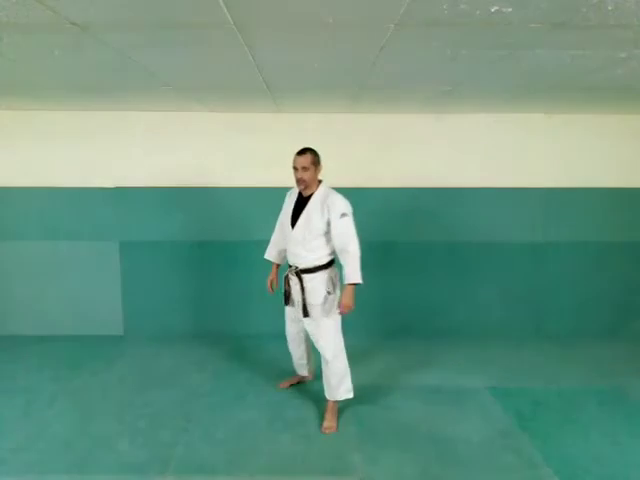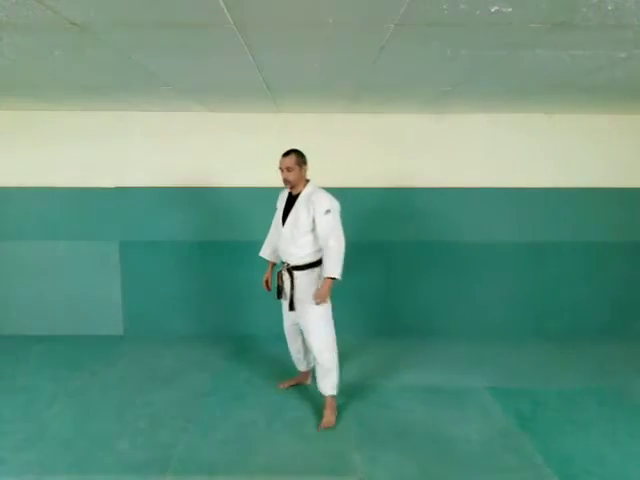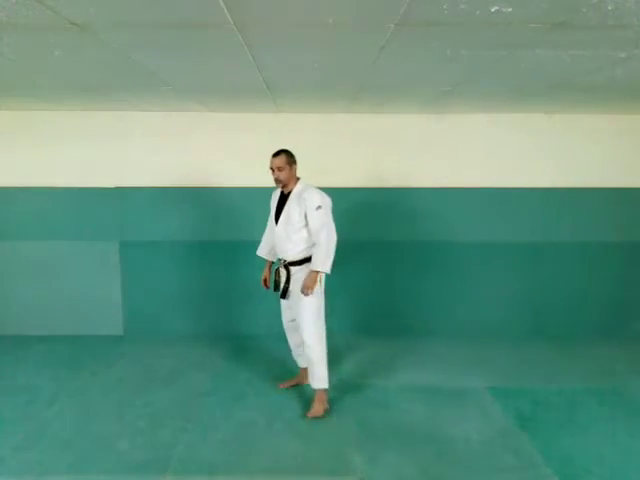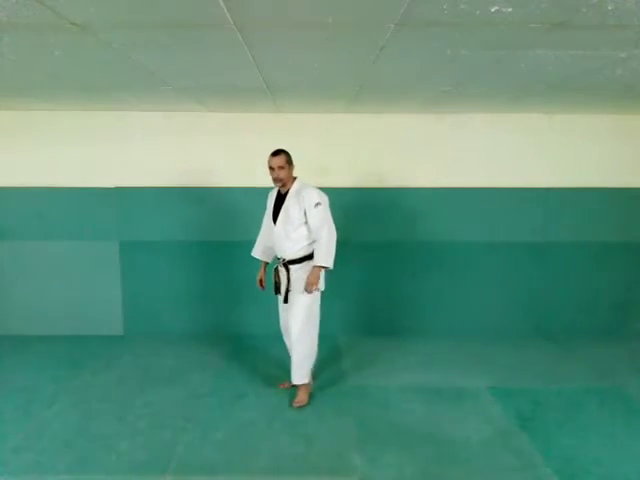
dt=0.2s
person 1, frame 1
left shoulder: (334, 202)
right shoulder: (291, 197)
left elbow: (349, 247)
right elbow: (282, 234)
left wrist: (349, 289)
right wrist: (274, 269)
left hip: (320, 281)
right hip: (293, 279)
left knee: (329, 343)
right knee: (294, 333)
left ankle: (332, 406)
right ankle: (303, 373)
person 1, frame 2
left shoulder: (321, 200)
right shoulder: (284, 196)
left elbow: (333, 243)
left wrist: (327, 281)
right wrist: (270, 267)
left hip: (311, 277)
right hip: (288, 275)
left knee: (319, 338)
right knee: (292, 330)
left ankle: (330, 403)
right ankle: (304, 374)
person 1, frame 3
left shoulder: (312, 197)
right shoulder: (277, 196)
left elbow: (326, 237)
left wrist: (314, 273)
right wrist: (268, 266)
left hip: (306, 272)
right hip: (286, 271)
left knee: (310, 331)
right knee: (291, 326)
left ankle: (321, 394)
right ankle: (305, 373)
person 1, frame 4
left shoulder: (310, 195)
right shoulder: (273, 196)
left elbow: (325, 234)
right elbow: (268, 233)
left wrist: (317, 270)
right wrist: (263, 266)
left hip: (306, 271)
right hip: (284, 271)
left knee: (300, 328)
right knee: (288, 327)
left ankle: (303, 385)
right ankle: (302, 376)
